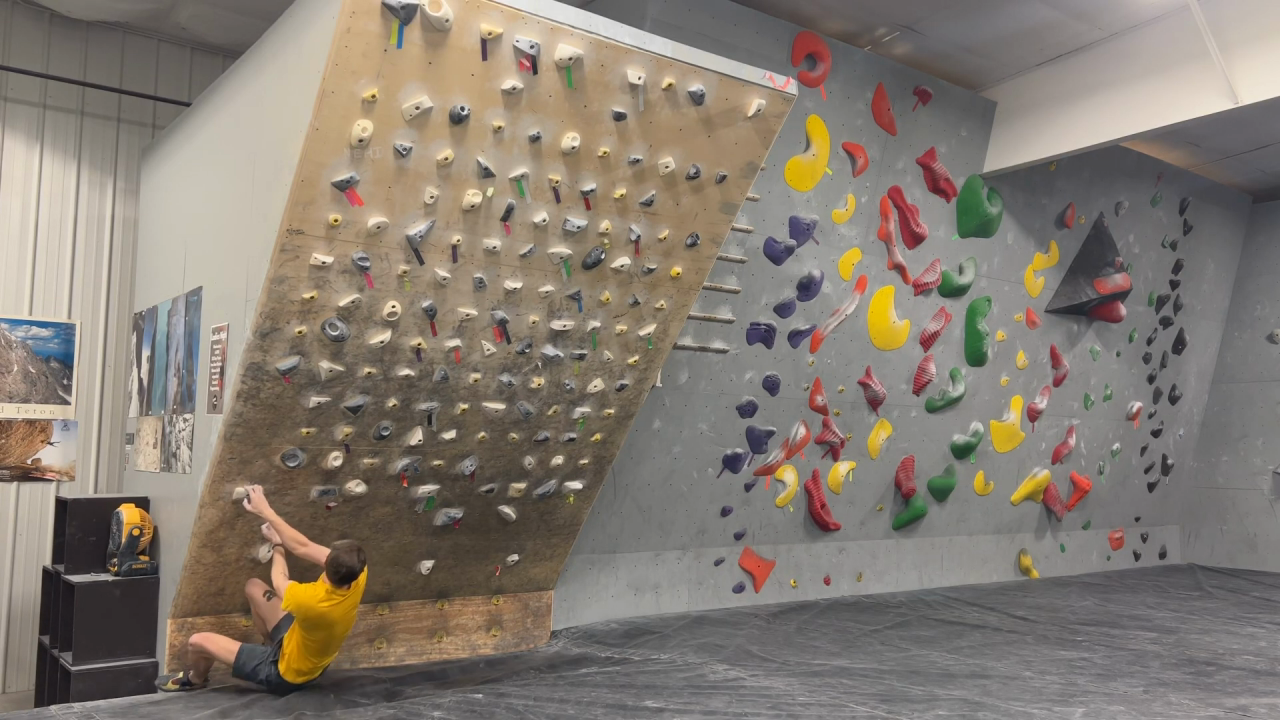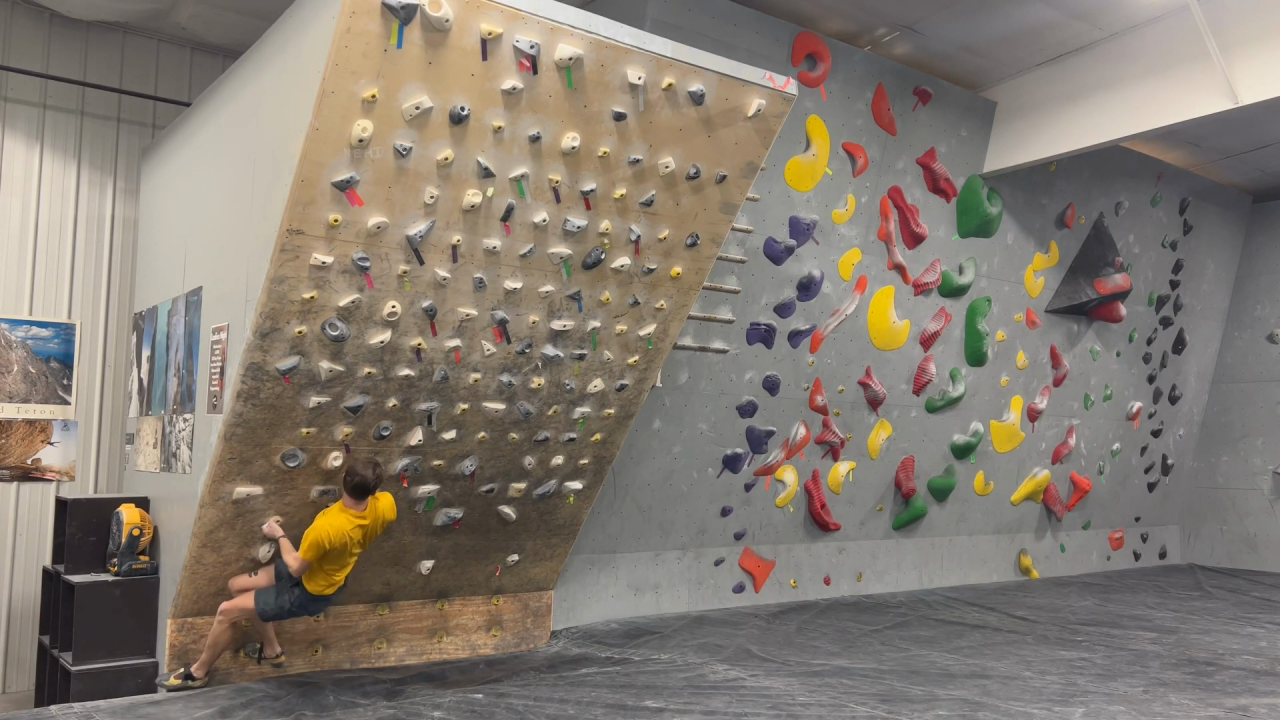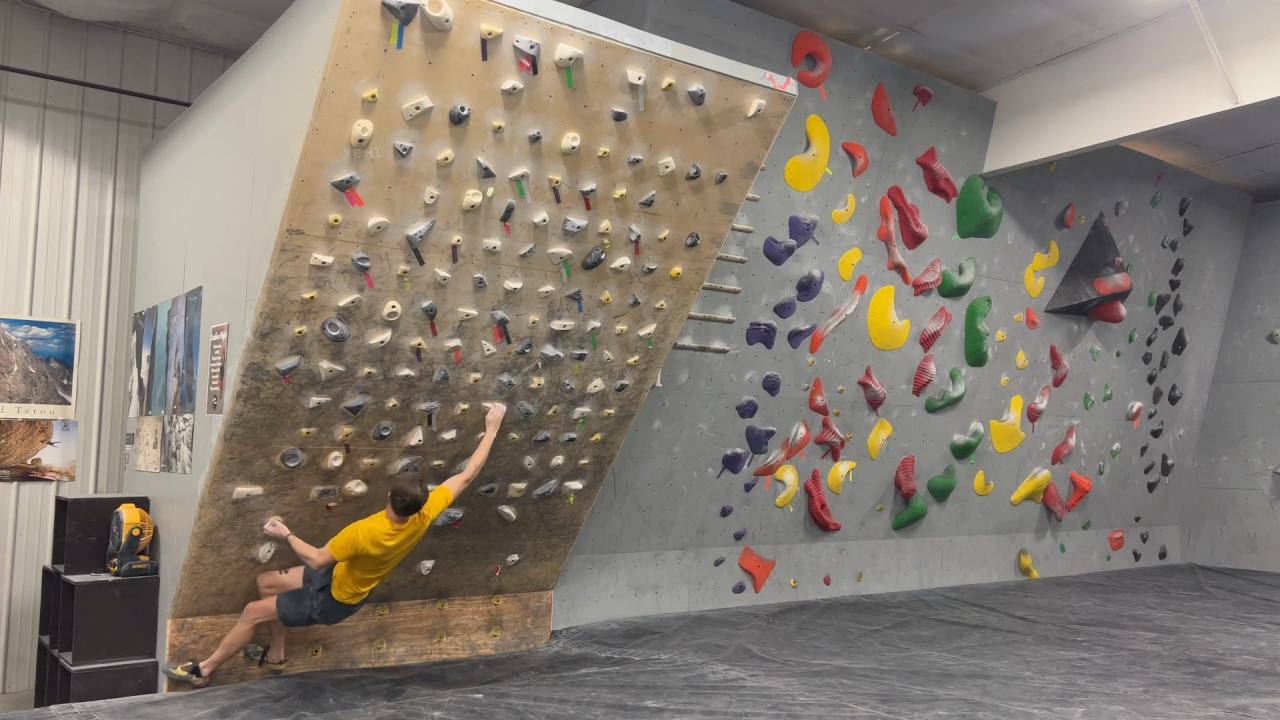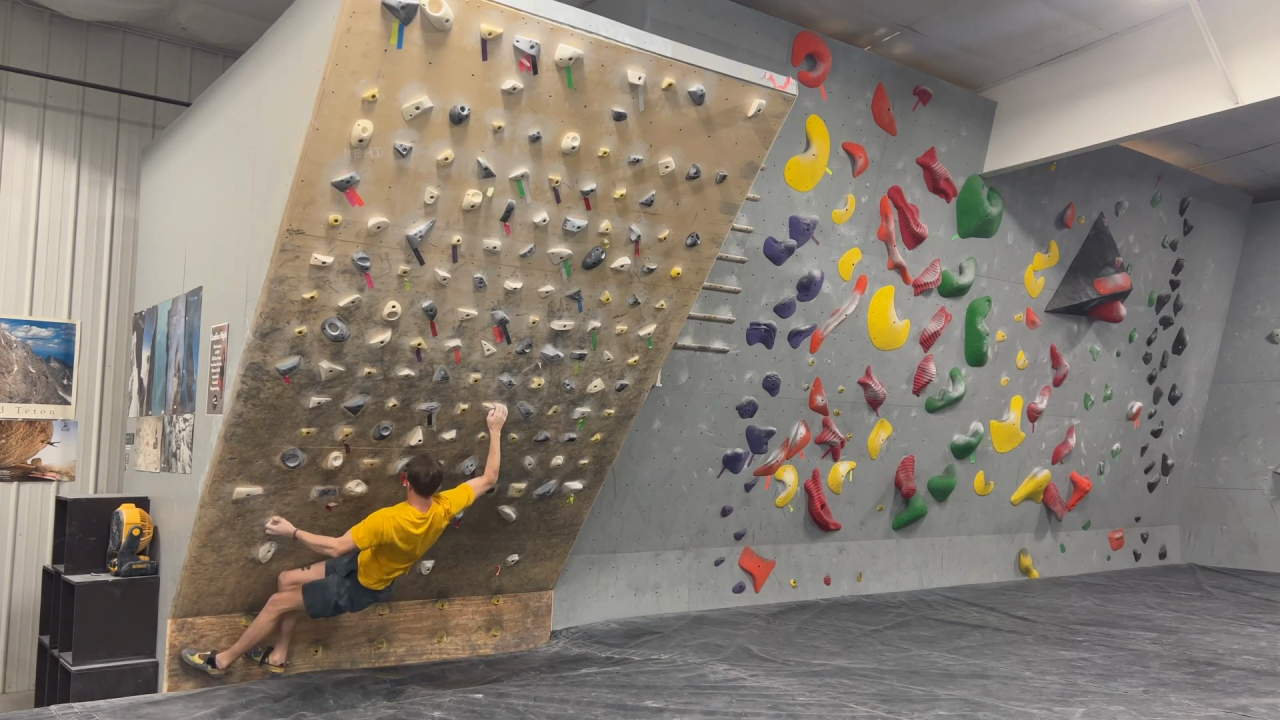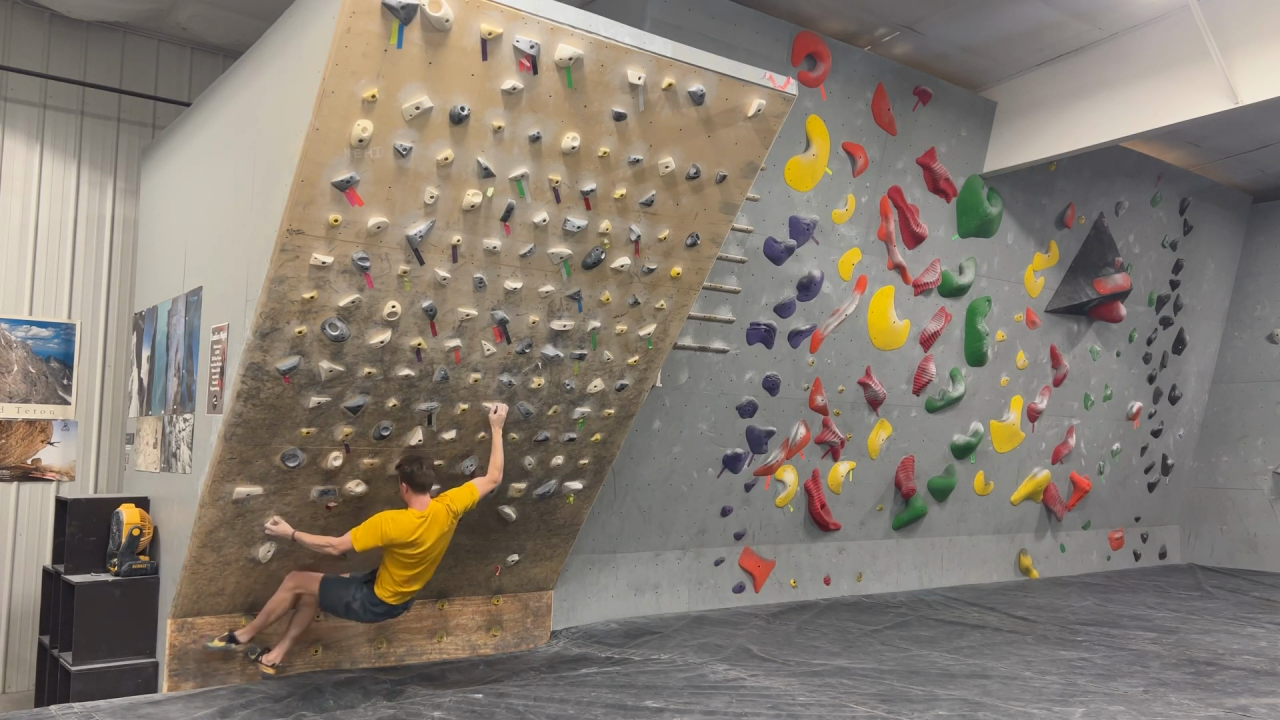
dt=0.5s
person 1, frame 1
left shoulder: (313, 601)
right shoulder: (358, 574)
left elbow: (280, 581)
right elbow: (304, 547)
left wrist: (277, 544)
right wrist: (266, 512)
left hip: (287, 674)
right hip: (302, 646)
left knee: (198, 642)
right knee: (253, 586)
left ankle: (195, 679)
right ankle: (272, 648)
person 1, frame 2
left shoulder: (325, 526)
right shoulder: (384, 504)
left elbow: (296, 567)
right elbow: (388, 513)
left wrist: (280, 536)
left hip: (313, 595)
right hip: (319, 576)
left knee: (227, 611)
right knee: (238, 586)
left ankle: (198, 673)
right ankle: (272, 650)
person 1, frame 3
left shoulder: (363, 533)
right shoulder: (425, 515)
left elbow: (317, 560)
right elbow: (468, 475)
left wrist: (286, 534)
right wrist: (491, 428)
left hip: (336, 600)
right hip: (339, 576)
left knee: (253, 611)
right knee: (266, 582)
left ankle: (203, 669)
right ankle: (276, 655)
person 1, frame 4
left shoulder: (388, 520)
right shoulder: (445, 507)
left elbow: (336, 547)
right elbow: (489, 480)
left wrist: (292, 531)
right wrist: (494, 430)
left hip: (360, 586)
right hip: (364, 564)
left knee: (278, 602)
right knee: (287, 580)
left ankle: (221, 660)
right ankle: (279, 656)
person 1, frame 5
left shoulder: (390, 523)
right shoulder: (450, 507)
left elbow: (336, 547)
right elbow: (493, 479)
left wrist: (292, 533)
right wrist: (496, 429)
left hip: (377, 602)
right hip: (402, 598)
left knee: (296, 582)
right knee: (315, 585)
left ankle: (243, 636)
right ankle: (275, 657)
